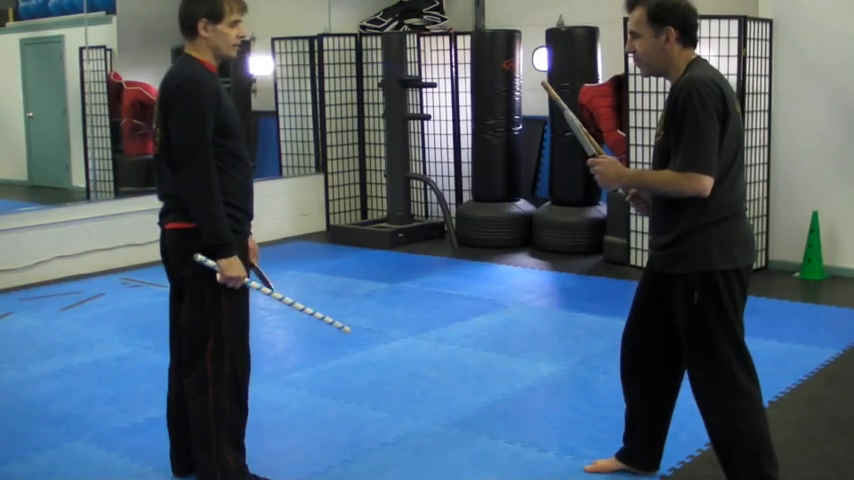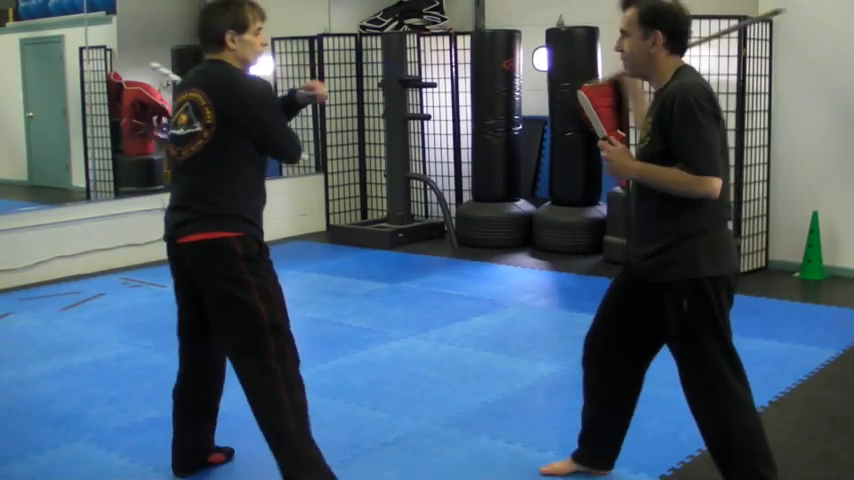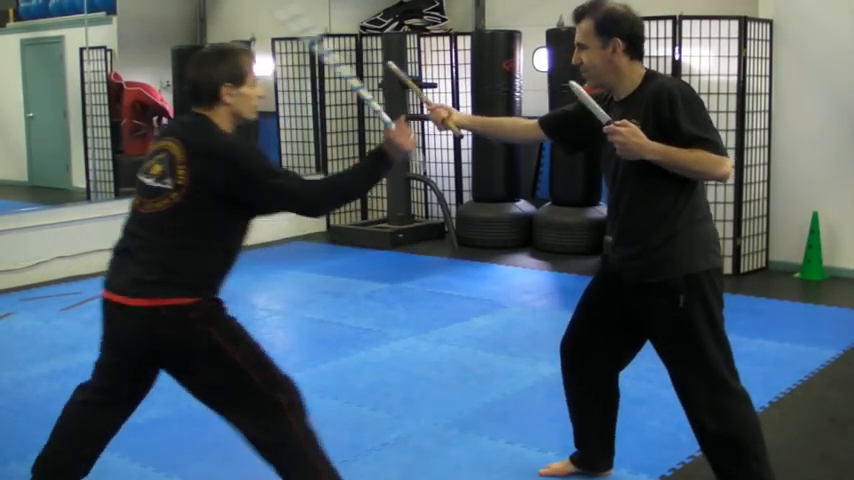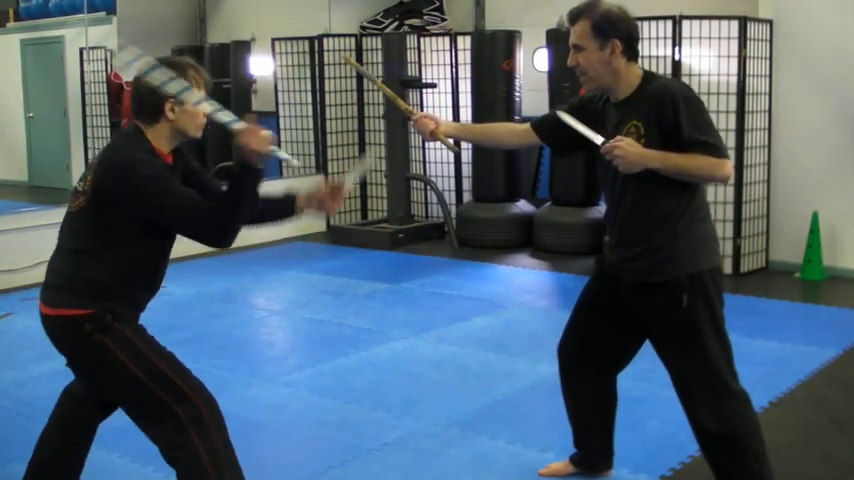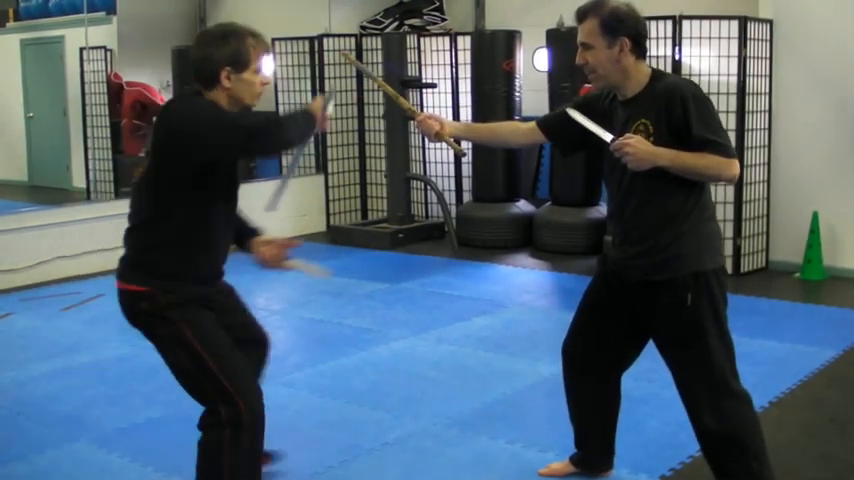
dt=1s
person 1, frame 1
left shoulder: (696, 88)
right shoulder: (692, 84)
left elbow: (699, 180)
left wrist: (625, 176)
right wrist: (651, 196)
left hip: (709, 257)
right hip: (678, 251)
left knee: (721, 374)
right knee: (644, 351)
person 1, frame 2
left shoulder: (687, 97)
right shoulder: (668, 94)
left elbow: (708, 183)
left wrist: (630, 168)
right wrist: (639, 88)
left hip: (696, 267)
right hip: (651, 261)
left knee: (714, 383)
right knee: (605, 351)
person 1, frame 3
left shoulder: (669, 95)
right shoulder: (599, 106)
left elbow: (720, 166)
right elbow: (533, 130)
left wrist: (647, 148)
right wrist: (463, 120)
left hip: (681, 269)
right hip: (623, 264)
left knee: (709, 387)
right knee: (582, 354)
person 1, frame 4
left shoulder: (669, 97)
right shoulder: (594, 108)
left elbow: (721, 168)
right elbow: (522, 134)
left wrist: (647, 157)
right wrist: (449, 128)
left hip: (681, 270)
right hip: (621, 265)
left knee: (711, 390)
right knee: (580, 356)
person 1, frame 5
left shoulder: (677, 96)
right shoulder: (599, 106)
left elbow: (728, 168)
right elbow: (527, 132)
left wrist: (657, 155)
right wrist: (454, 128)
left hip: (685, 269)
right hip: (625, 264)
left knee: (712, 390)
right knee: (584, 357)
person 2, frame 1
left shoulder: (194, 79)
right shoulder: (193, 84)
right elbow: (196, 176)
left wrist: (238, 233)
right wrist: (224, 250)
left hip: (197, 238)
right hip: (203, 242)
left knee: (192, 351)
right knee: (220, 358)
person 2, frame 2
left shoulder: (190, 86)
right shoulder: (238, 87)
right elbow: (285, 147)
left wrist: (298, 96)
right wrist: (291, 125)
left hip: (183, 239)
right hip: (224, 242)
left knee: (201, 349)
right knee: (269, 359)
person 2, frame 3
left shoulder: (172, 137)
right shoulder: (224, 152)
right elbow: (308, 199)
right wrist: (388, 154)
left hip: (121, 300)
right hip: (175, 309)
left knee: (108, 389)
right knee: (272, 402)
person 2, frame 4
left shoulder: (147, 152)
right shoulder: (136, 168)
left elbow: (215, 207)
right elbow: (217, 228)
left wrist: (301, 199)
right wrist: (250, 161)
left hip: (72, 304)
right hip: (87, 316)
left knee: (96, 390)
right knee: (190, 411)
person 2, frame 5
left shoulder: (219, 124)
right shoulder: (186, 120)
right elbow: (266, 134)
left wrist: (249, 238)
right wrist: (312, 117)
left hip: (196, 277)
right hip: (159, 292)
left knee: (248, 348)
right knee: (238, 403)
